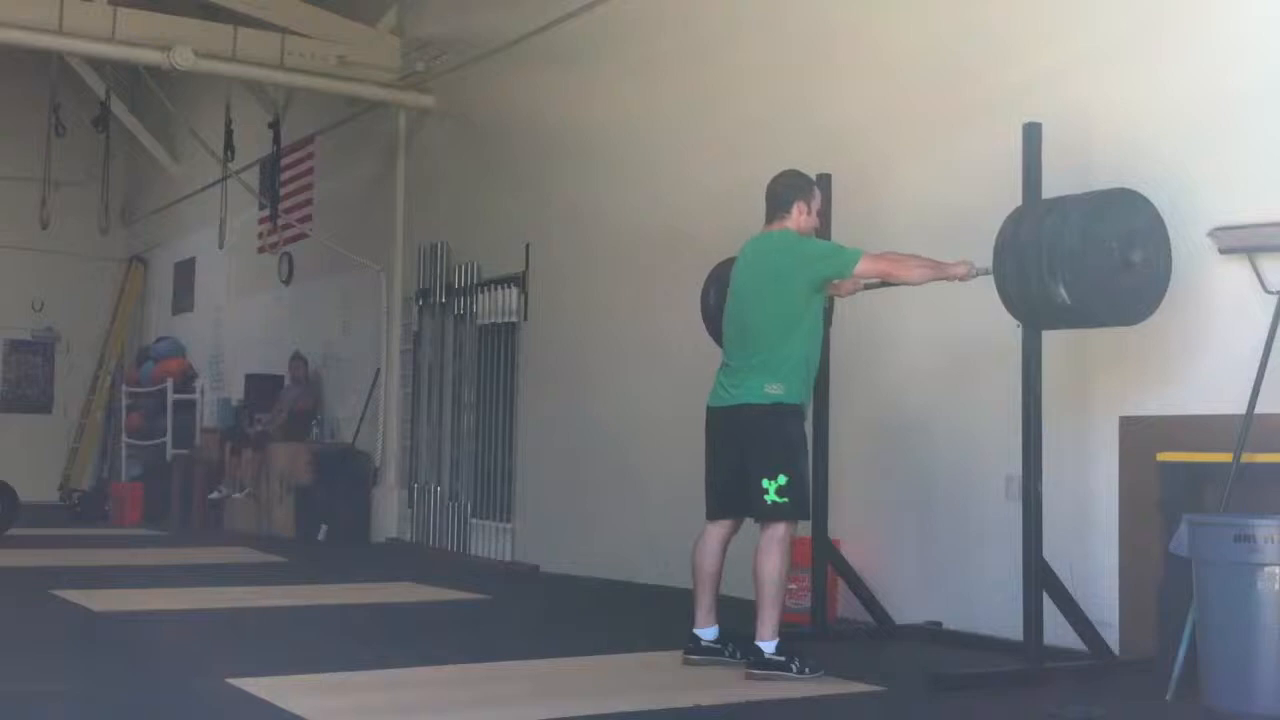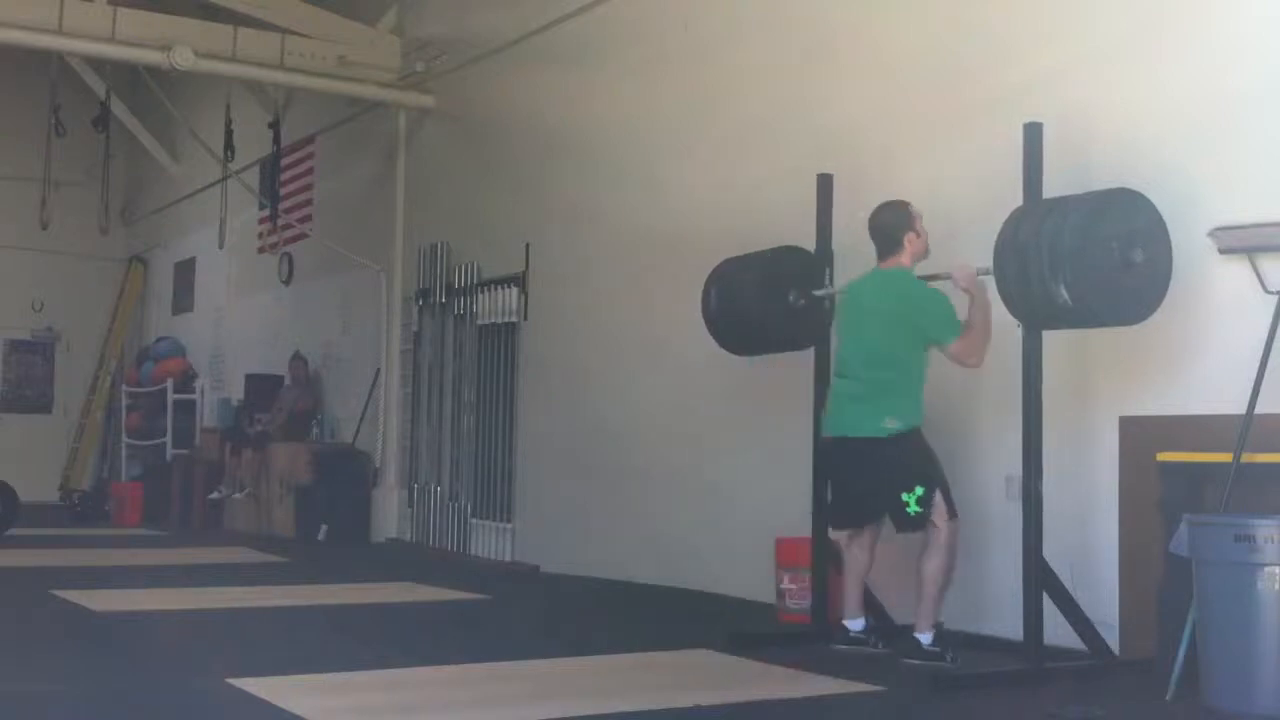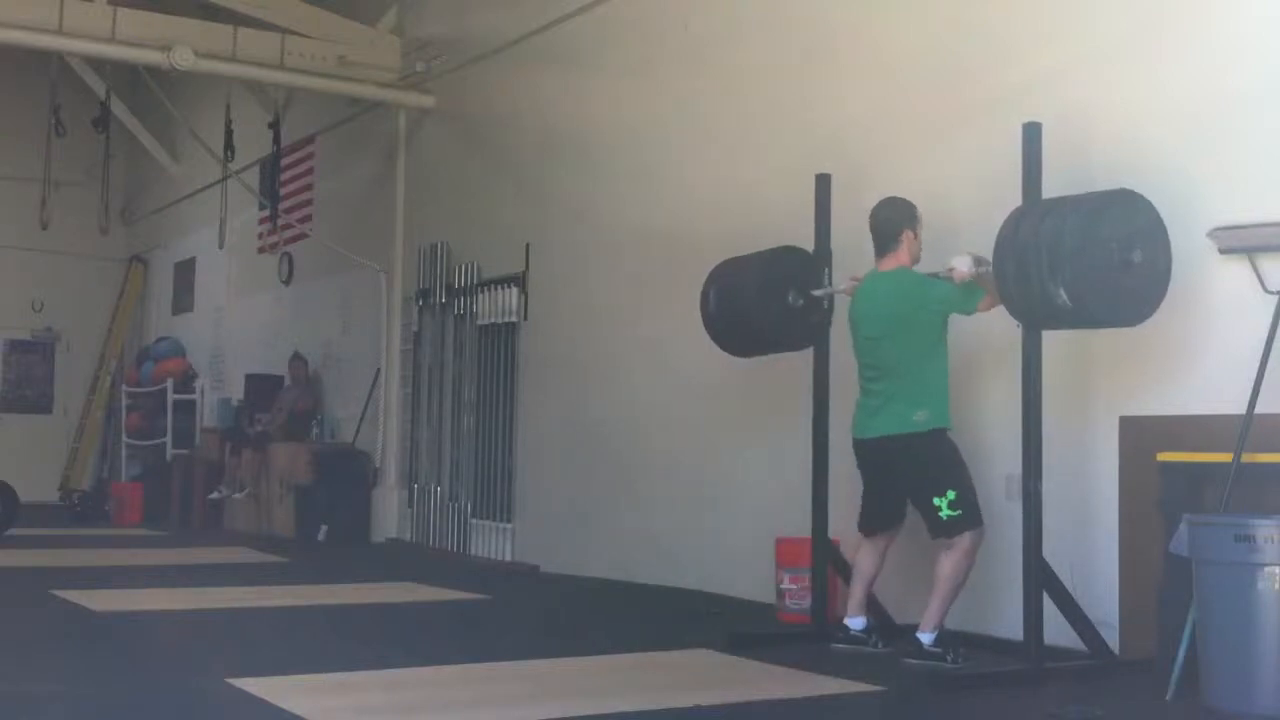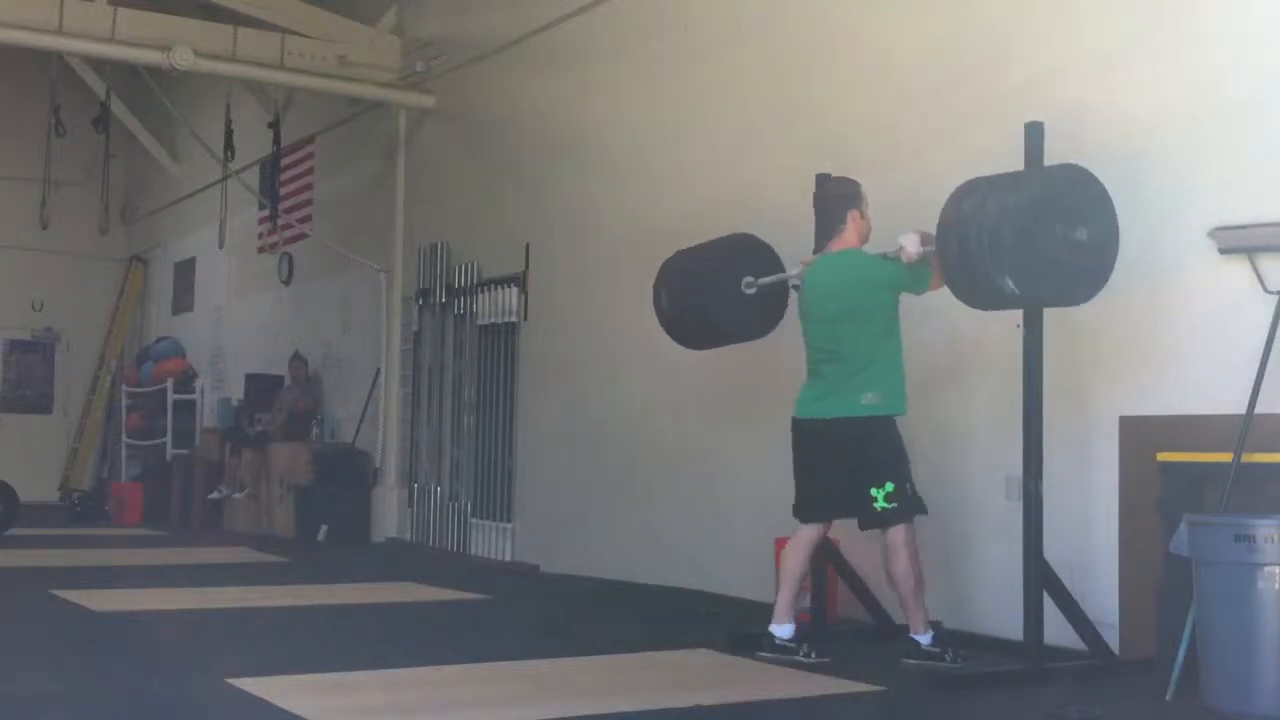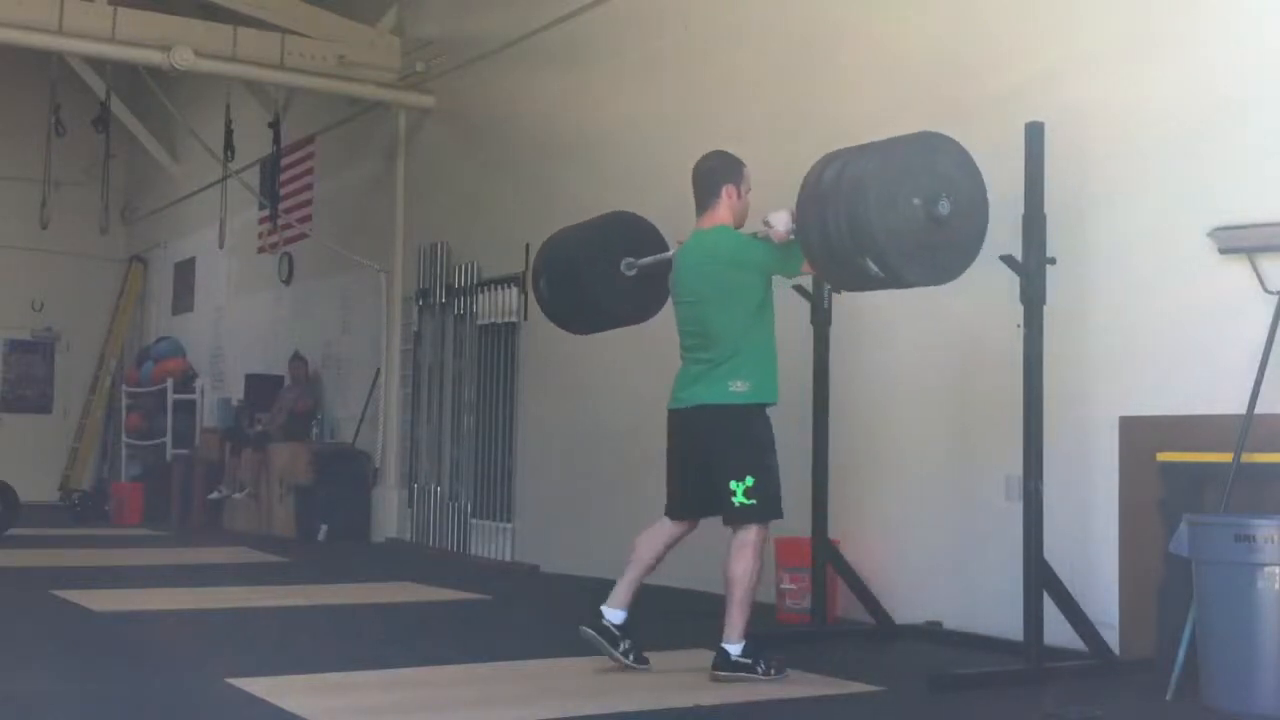
dt=1s
person 1, frame 1
left shoulder: (753, 252)
right shoulder: (802, 252)
right elbow: (888, 267)
left wrist: (830, 291)
right wrist: (949, 270)
left hip: (727, 407)
right hip: (768, 409)
left knee: (721, 522)
right knee: (777, 525)
left ankle: (704, 636)
right ankle: (767, 650)
person 1, frame 2
left shoulder: (854, 292)
right shoulder: (924, 298)
right elbow: (971, 355)
right wrist: (977, 295)
left hip: (837, 435)
right hip: (889, 436)
left knee: (860, 527)
right knee: (941, 527)
left ankle: (853, 626)
right ankle: (923, 639)
person 1, frame 3
left shoulder: (862, 295)
right shoulder: (926, 290)
right elbow: (990, 299)
right wrist: (975, 272)
left hip: (869, 434)
right hip: (916, 434)
left knee: (877, 531)
right knee: (964, 533)
left ankle: (853, 624)
right ankle: (927, 638)
person 1, frame 4
left shoulder: (811, 277)
right shoulder: (875, 269)
right elbow: (936, 278)
right wrist: (920, 253)
left hip: (811, 418)
right hip: (862, 419)
left knee: (811, 524)
right knee: (899, 526)
left ankle: (779, 632)
right ankle: (923, 640)
person 1, frame 5
left shoulder: (684, 256)
right shoulder: (744, 250)
right elbow: (811, 263)
right wrist: (786, 236)
left hip: (689, 406)
right hip: (734, 407)
left knee: (678, 517)
right knee: (752, 525)
left ankle: (611, 615)
right ankle: (735, 651)
